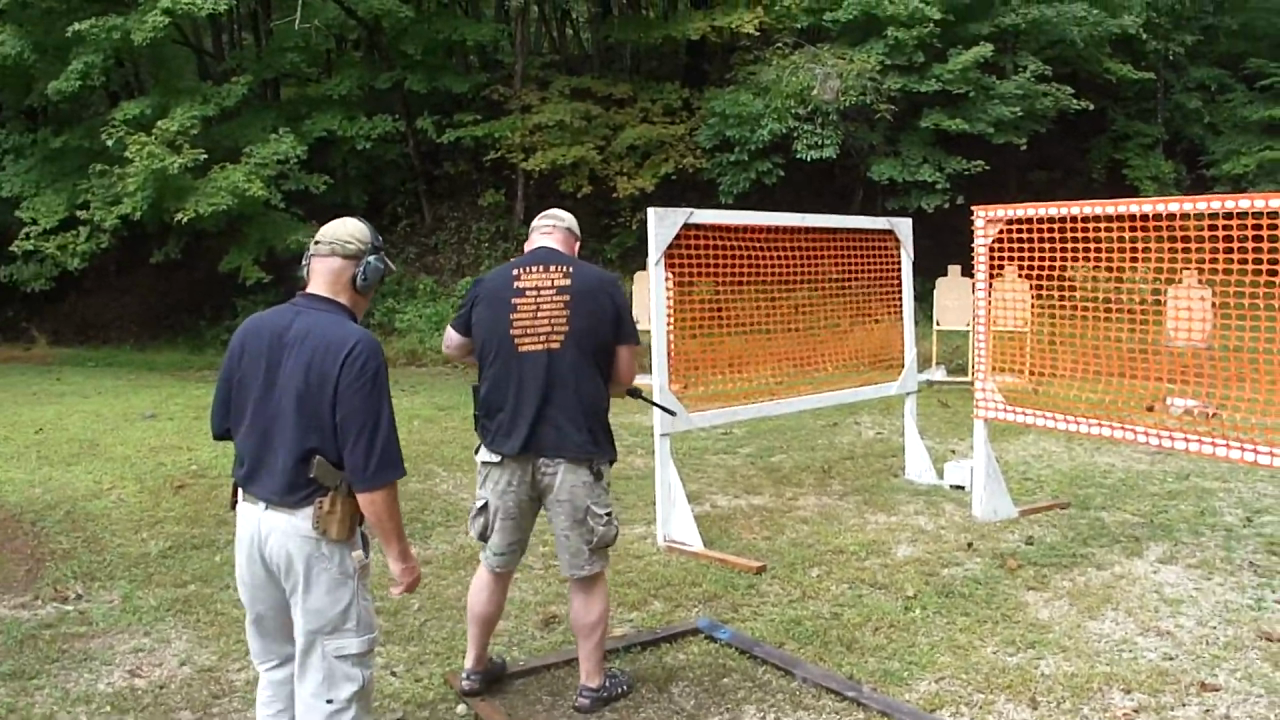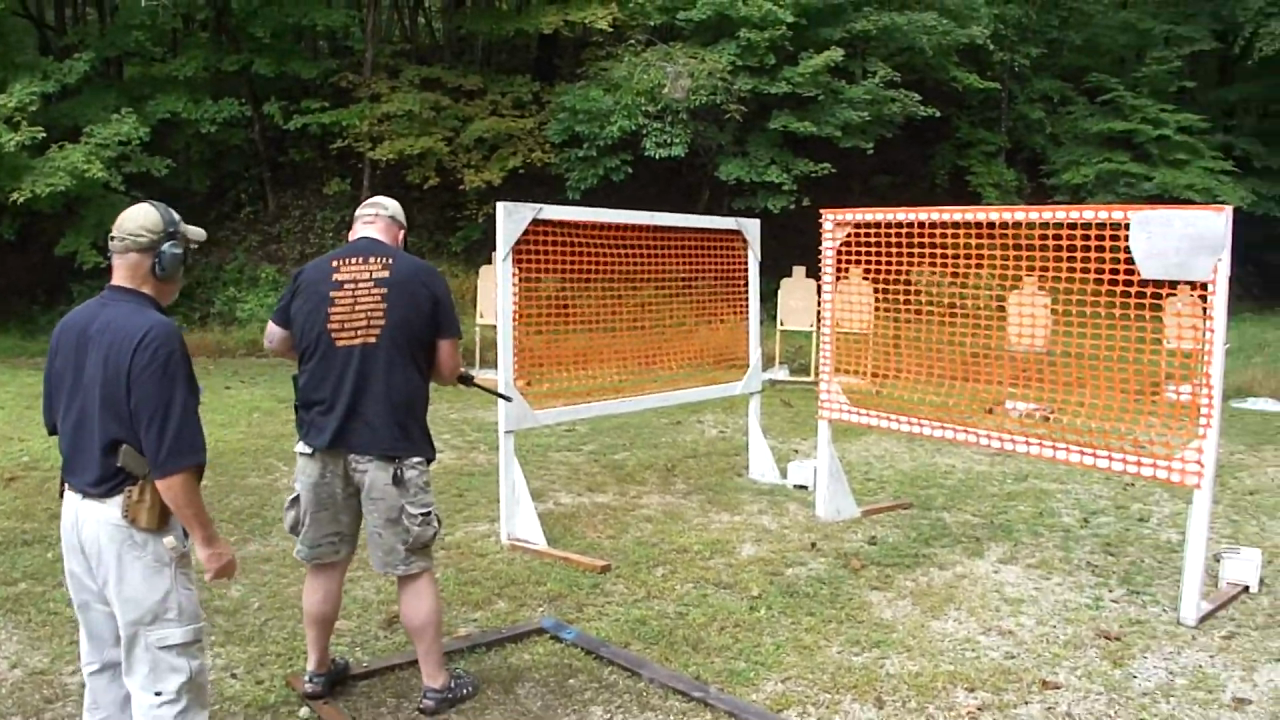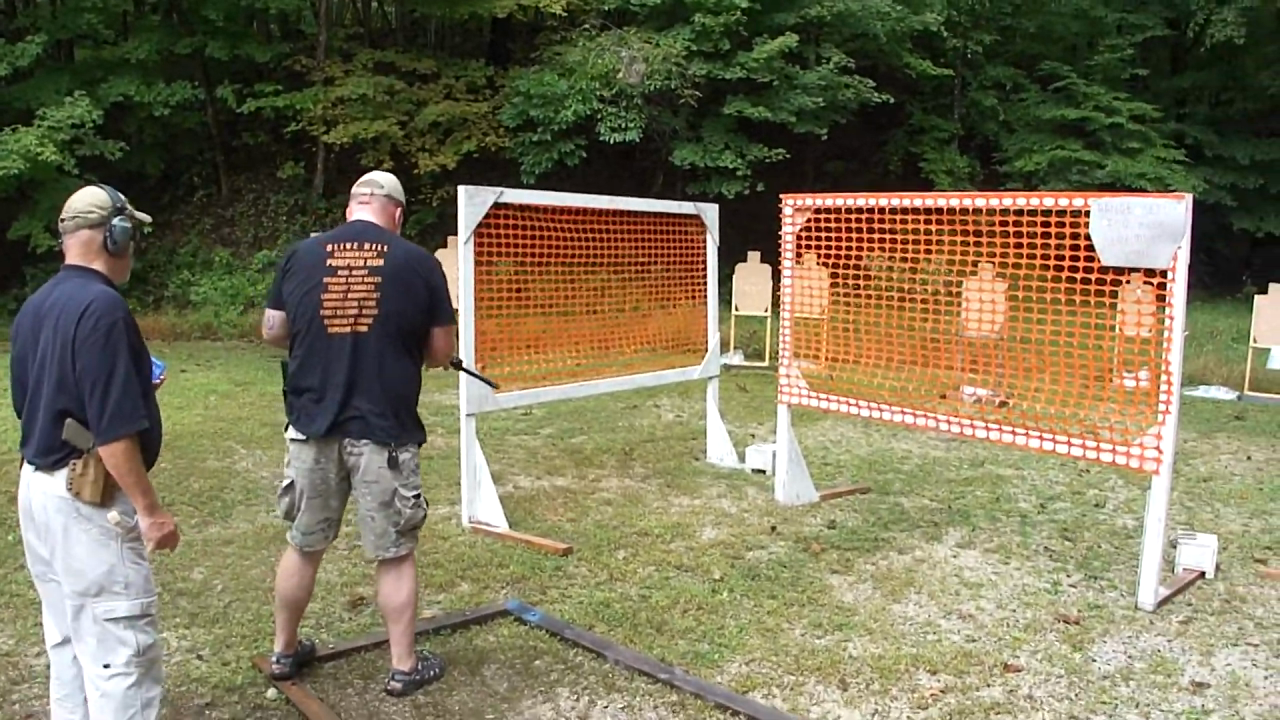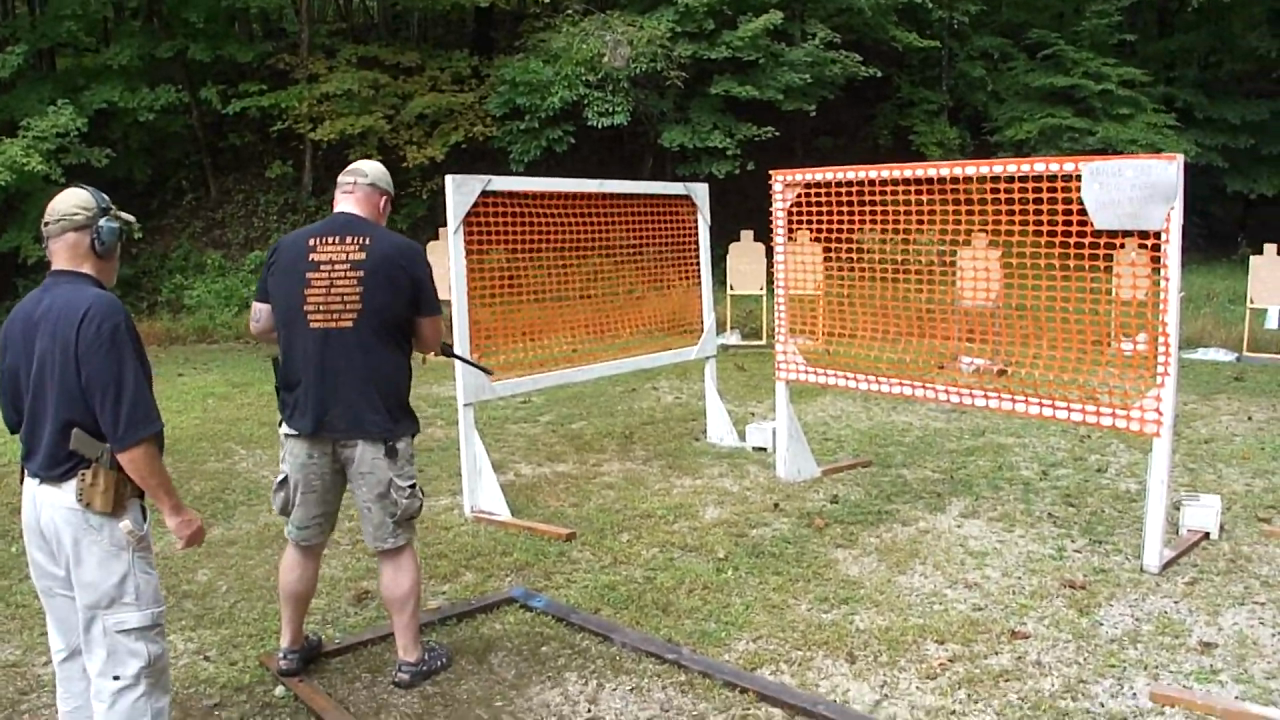
dt=0.5s
person 1, frame 1
left shoulder: (252, 329)
right shoulder: (354, 346)
left elbow: (224, 424)
right elbow: (372, 472)
right wrist: (399, 553)
left hip: (252, 518)
right hip: (315, 530)
left knee: (275, 662)
right knee: (333, 678)
person 1, frame 2
left shoulder: (71, 325)
right shoulder: (154, 335)
right elbow: (171, 461)
right wrist: (207, 538)
left hip: (78, 512)
right hip: (134, 523)
left knee: (104, 663)
right knee: (168, 675)
person 1, frame 3
left shoulder: (34, 306)
right shoulder: (102, 306)
right elbow: (113, 430)
right wrist: (149, 508)
left hip: (39, 486)
right hip: (88, 498)
left knee: (68, 639)
right knee: (122, 649)
person 1, frame 4
right shoulder: (99, 311)
right elbow: (130, 435)
right wrist: (173, 508)
right hip: (95, 506)
left knee: (73, 651)
right knee: (129, 657)
person 2, frame 1
left shoulder: (488, 285)
right shoulder: (603, 285)
left elbow: (452, 348)
right elbow: (624, 376)
left hip: (504, 447)
right hip: (577, 450)
left knee: (494, 561)
right knee: (586, 571)
left ankle: (474, 667)
right ankle: (593, 683)
person 2, frame 2
left shoulder: (309, 274)
right shoulder: (424, 276)
left elbow: (274, 343)
right elbow: (447, 370)
left hip: (322, 443)
right hip: (393, 447)
left knee: (323, 561)
right knee: (413, 568)
left ankle: (317, 669)
person 2, frame 3
left shoulder: (300, 255)
right shoulder: (419, 263)
left elbow: (272, 332)
right elbow: (440, 354)
left hip: (312, 426)
right hip: (384, 432)
left knee: (302, 545)
right knee: (394, 554)
left ankle: (284, 651)
right ankle: (404, 667)
person 2, frame 4
left shoulder: (285, 249)
right shoulder: (403, 253)
left elbow: (260, 326)
right elbow: (430, 341)
left hip: (305, 422)
right hip: (378, 425)
left knee: (303, 540)
right knee: (394, 545)
left ankle: (291, 647)
right ankle: (410, 657)
